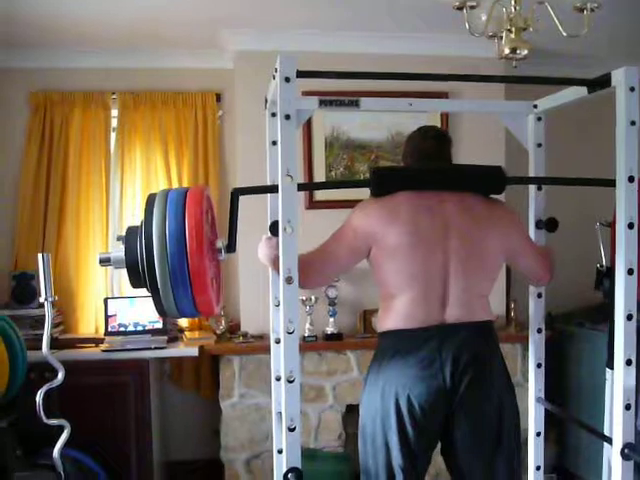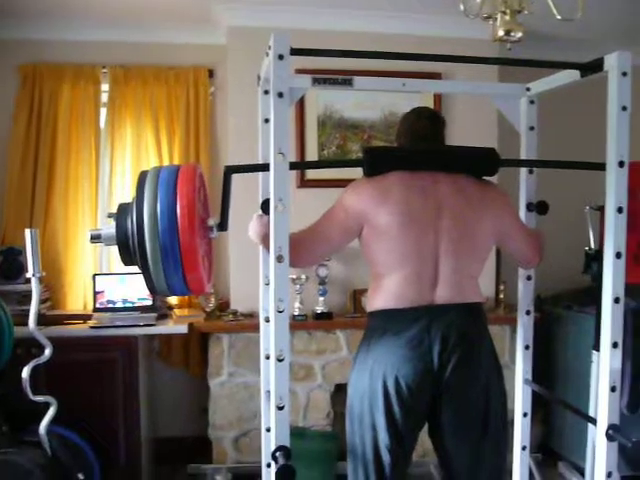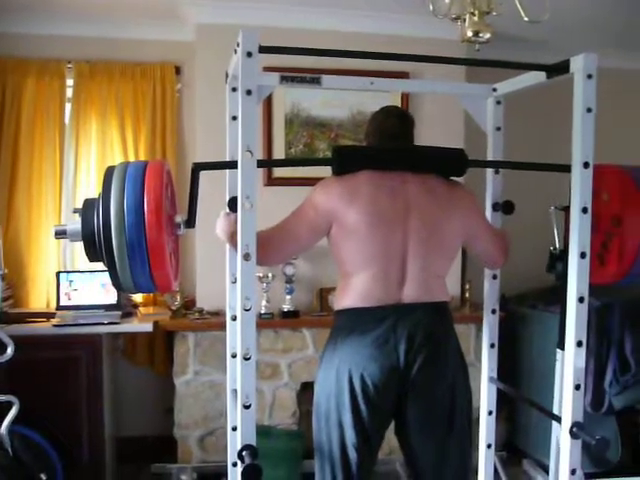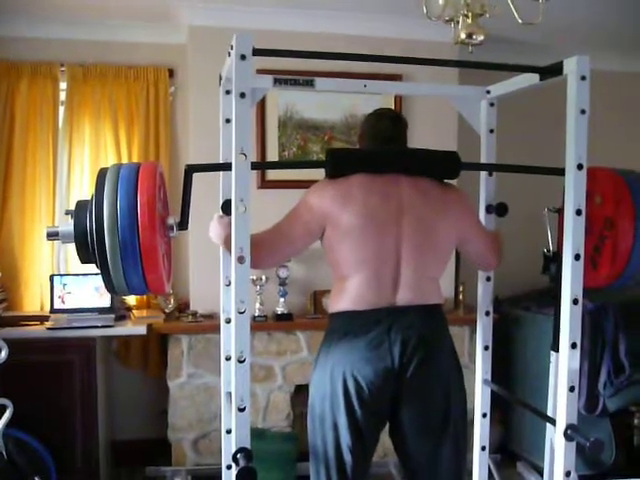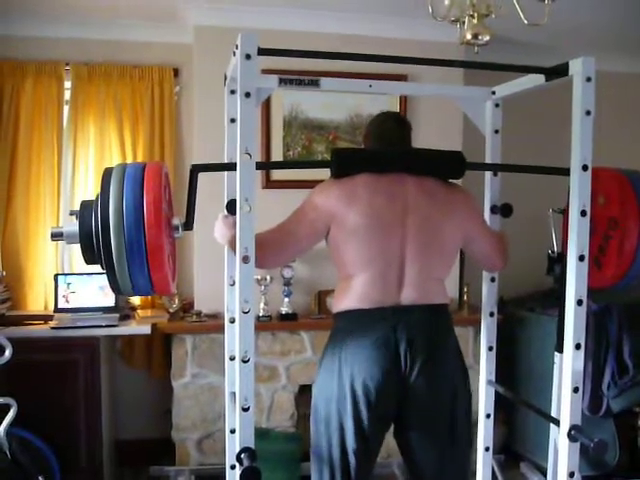
dt=0.5s
person 1, frame 1
left shoulder: (377, 213)
right shoulder: (495, 213)
left elbow: (309, 273)
right elbow: (542, 273)
left wrist: (271, 255)
right wrist: (545, 243)
left hip: (405, 360)
right hip: (479, 355)
person 1, frame 2
left shoulder: (369, 192)
right shoulder: (487, 195)
left elbow: (300, 252)
right elbow: (531, 256)
left wrist: (261, 234)
right wrist: (536, 226)
left hip: (393, 339)
right hip: (467, 336)
person 1, frame 3
left shoulder: (339, 191)
right shoulder: (454, 195)
left elbow: (269, 250)
right elbow: (496, 256)
left wrist: (230, 232)
right wrist: (500, 225)
left hip: (361, 338)
right hip: (433, 336)
person 1, frame 4
left shoulder: (332, 194)
right shoulder: (448, 197)
left elbow: (263, 253)
right elbow: (490, 258)
left wrist: (224, 235)
right wrist: (495, 226)
left hip: (355, 341)
right hip: (428, 339)
person 1, frame 5
left shoulder: (338, 193)
right shoulder: (453, 197)
left elbow: (267, 253)
right elbow: (496, 259)
left wrist: (228, 234)
right wrist: (501, 227)
left hip: (360, 340)
right hip: (433, 338)
